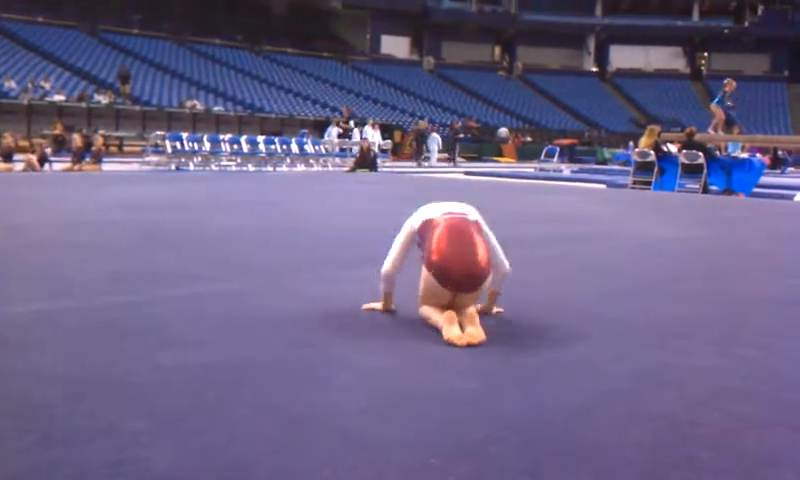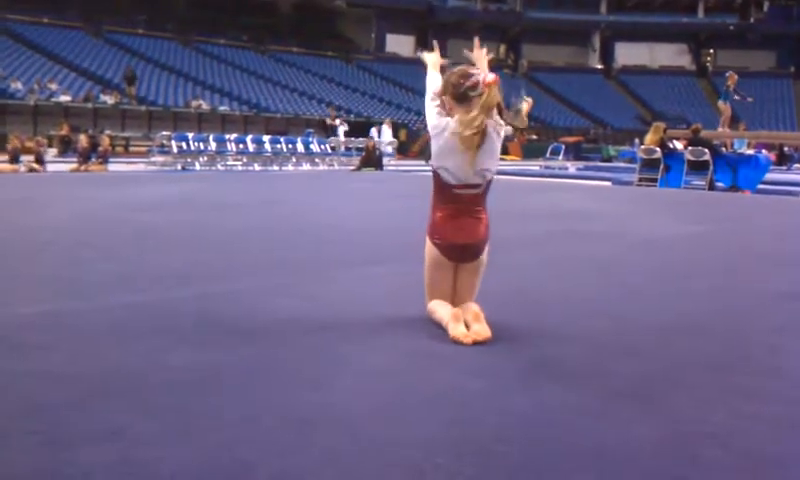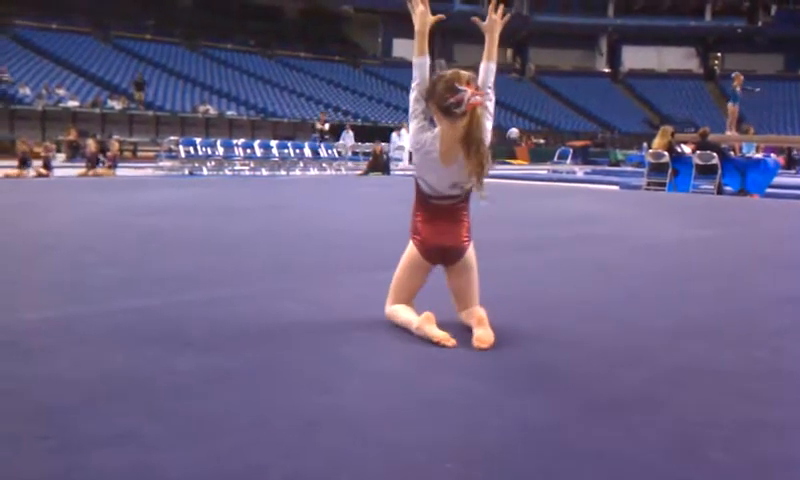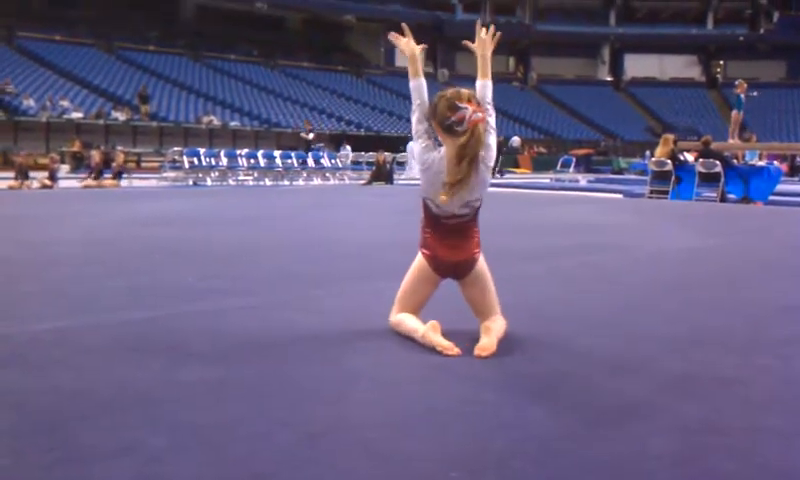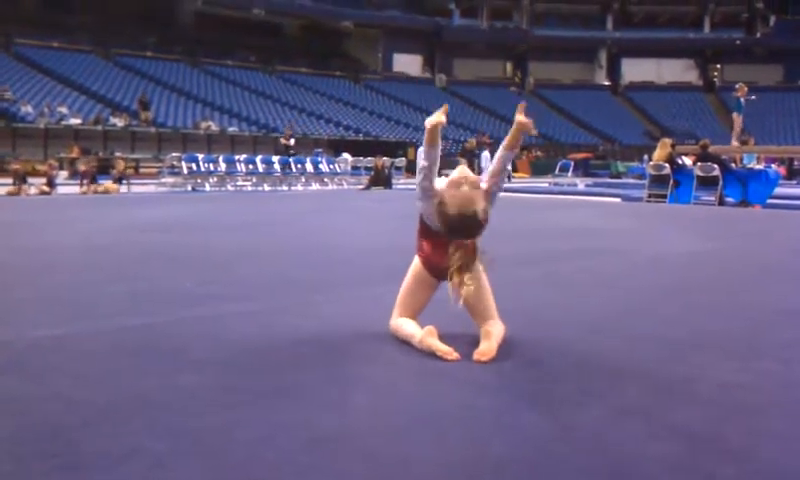
dt=0.5s
person 1, frame 1
left shoulder: (421, 216)
right shoulder: (472, 214)
left elbow: (389, 268)
right elbow: (503, 267)
left wrist: (386, 303)
right wrist: (488, 305)
left hip: (441, 258)
right hip: (478, 264)
left knee: (428, 306)
right knee: (463, 306)
left ankle: (444, 320)
right ankle: (470, 316)
person 1, frame 2
left shoulder: (441, 128)
right shoulder: (495, 130)
left elbow: (431, 97)
right elbow: (489, 100)
left wrist: (433, 66)
right wrist: (482, 67)
left hip: (443, 229)
right hip: (477, 232)
left knee: (436, 301)
right knee: (465, 301)
left ankle: (451, 319)
right ankle: (471, 315)
person 1, frame 3
left shoulder: (422, 140)
right shoulder: (479, 139)
left elbow: (418, 86)
right elbow: (487, 90)
left wrist: (421, 31)
right wrist: (492, 37)
left hip: (424, 236)
right hip: (459, 237)
left knee: (395, 306)
right knee: (468, 307)
left ankle: (421, 323)
right ankle: (478, 319)
person 1, frame 4
left shoulder: (428, 160)
right shoulder: (485, 158)
left elbow: (418, 108)
right elbow: (487, 106)
left wrist: (413, 60)
right wrist: (483, 56)
left hip: (434, 253)
right hip: (469, 254)
left knee: (399, 316)
right knee: (495, 318)
left ankle: (426, 333)
right ankle: (490, 331)
person 1, frame 5
left shoulder: (430, 199)
right shoulder: (484, 198)
left wrist: (431, 131)
right wrist: (517, 130)
left hip: (431, 255)
right hip: (464, 259)
left knee: (400, 320)
right knee: (493, 322)
left ankle: (422, 335)
right ankle: (490, 335)
